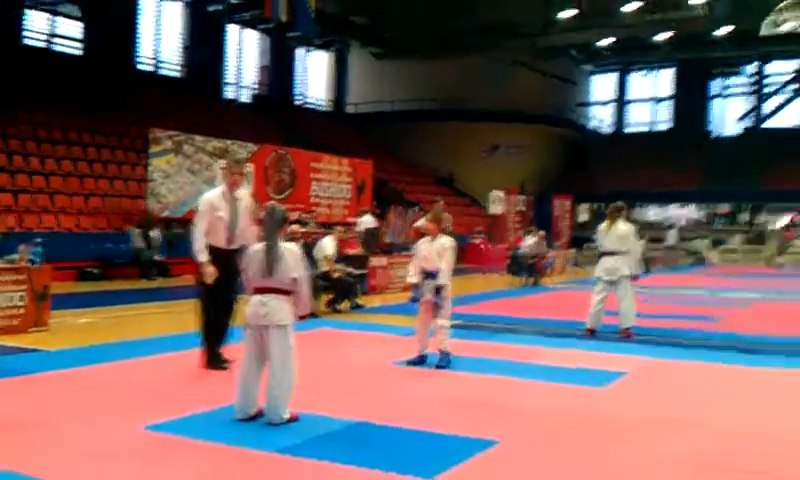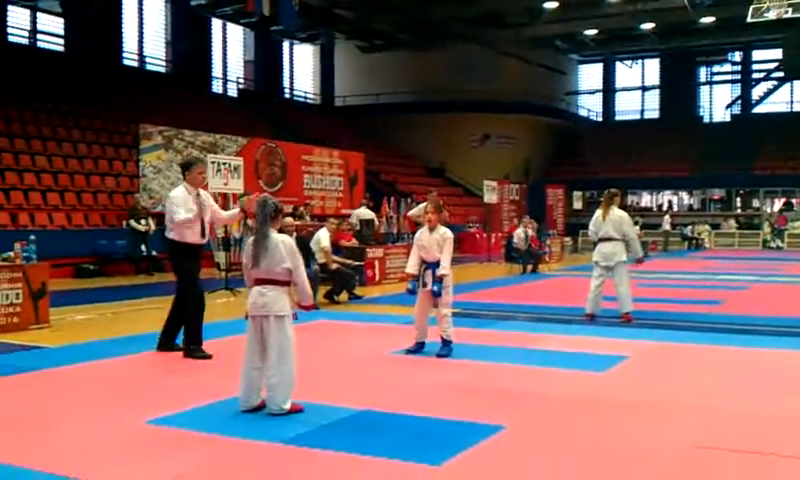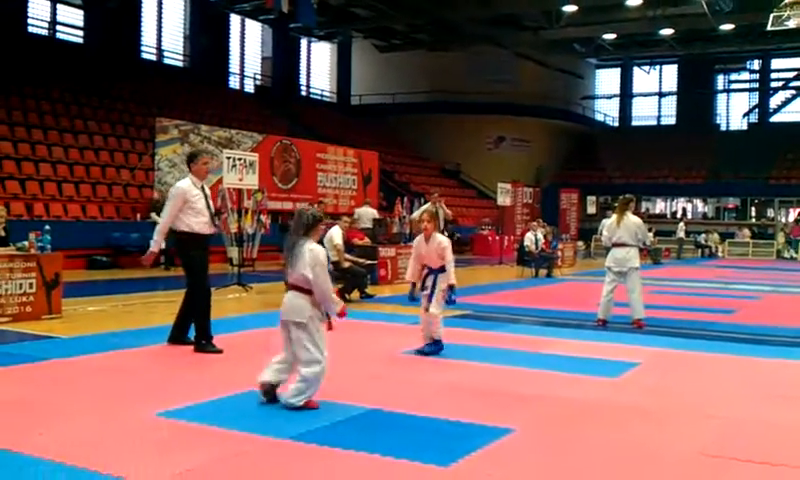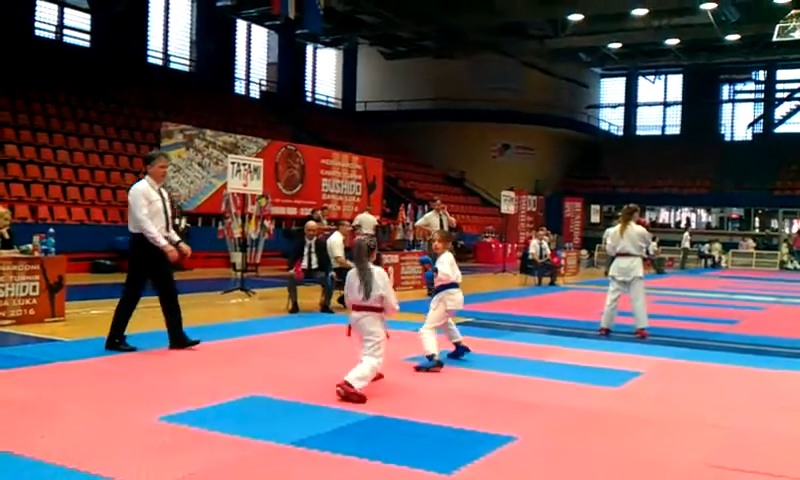
dt=0.7s
person 1, frame 1
left shoulder: (245, 200)
right shoulder: (210, 198)
left elbow: (248, 228)
right elbow: (199, 232)
right wrist: (203, 262)
left hip: (231, 255)
right hip: (211, 256)
left knee: (227, 304)
right knee: (212, 304)
left ankle: (214, 348)
right ankle: (212, 354)
person 1, frame 2
left shoulder: (204, 196)
right shoulder: (178, 196)
left elbow: (220, 218)
right elbow: (178, 220)
left wrist: (242, 209)
right wrist: (195, 215)
left hip: (195, 251)
right hip: (180, 251)
left knee: (184, 296)
right knee: (195, 296)
left ankle: (167, 340)
right ankle: (192, 346)
person 1, frame 3
left shoulder: (204, 189)
right shoulder: (182, 188)
right elbow: (166, 219)
right wrist: (154, 248)
left hip: (202, 243)
right hip: (189, 243)
left knee: (196, 290)
right knee: (202, 290)
left ankle: (178, 334)
right ankle: (203, 340)
person 1, frame 4
left shoulder: (161, 192)
right shoulder: (139, 190)
right elbow: (144, 222)
left wrist: (178, 242)
right wrist: (165, 245)
left hip: (159, 247)
right hip: (143, 246)
left knee: (169, 291)
right knee: (132, 293)
left ankle: (177, 337)
right ankle: (115, 338)
person 2, frame 1
left shoulder: (254, 251)
right shoulder: (291, 251)
left elbow: (248, 283)
right elbow: (301, 285)
right wrist: (303, 309)
left hip: (256, 308)
right hip: (279, 310)
left knee: (252, 361)
right knee: (280, 362)
left ankle: (245, 408)
right ankle: (278, 412)
person 2, frame 2
left shoulder: (251, 242)
right shoulder: (285, 242)
left elbow: (247, 275)
right elbow: (299, 274)
right wrist: (306, 300)
left hip: (255, 299)
right hip: (277, 300)
left knee: (254, 353)
right knee: (280, 353)
left ankle: (250, 400)
right ankle: (279, 403)
person 2, frame 3
left shoulder: (295, 246)
right shoulder: (316, 251)
right elbow: (322, 288)
left wrist: (329, 304)
right wrist: (337, 307)
left hip: (291, 302)
right hip: (306, 306)
left knee: (292, 351)
right knee: (315, 357)
left ankle: (269, 383)
right ankle: (297, 398)
person 2, frame 4
left shoulder: (351, 273)
right shoulder: (379, 273)
left elbow: (348, 299)
right elbow: (391, 305)
right wrist: (383, 307)
left hip: (356, 316)
right hip: (372, 318)
right knee: (372, 358)
left ankle: (370, 373)
right ankle: (348, 385)
person 3, frame 1
left shoulder: (447, 243)
right shoulder: (422, 243)
left elbow: (446, 268)
right elbow: (416, 265)
left wrist: (439, 288)
right wrist: (415, 286)
left hip: (439, 285)
right hip: (425, 284)
left knee: (441, 320)
right knee: (422, 321)
left ankle: (445, 354)
right ankle: (422, 354)
person 3, frame 2
left shoulder: (446, 234)
right shoulder: (420, 234)
left elbow: (446, 258)
right elbow: (415, 255)
left wrist: (440, 279)
right wrist: (413, 277)
left hip: (440, 274)
right hip: (425, 273)
left knee: (444, 310)
right knee: (420, 310)
left ankle: (446, 343)
right ankle: (420, 341)
person 3, frame 3
left shoulder: (442, 241)
right shoulder: (418, 242)
left elbow: (449, 265)
right elbow: (415, 264)
left wrist: (451, 288)
right wrist: (413, 285)
left hip: (442, 278)
right hip: (429, 277)
left knee: (433, 311)
right knee: (424, 311)
left ankle: (437, 342)
right ankle: (429, 342)
person 3, frame 4
left shoulder: (445, 258)
right shoulder: (446, 257)
left elbow: (446, 275)
right elbow: (455, 276)
left wrist: (432, 269)
right wrist: (433, 275)
left hip: (446, 297)
right hip: (452, 296)
left knee: (427, 329)
right knee: (444, 321)
left ankle: (433, 360)
right ankle: (459, 346)
person 4, frame 1
left shoulder: (603, 227)
right shoulder: (627, 228)
right elbow: (632, 251)
right wrist: (634, 270)
left hip: (605, 263)
right hip: (620, 264)
left knee: (598, 296)
right knee: (624, 297)
left ankle: (591, 326)
right ankle: (625, 328)
person 4, frame 2
left shoulder: (598, 214)
right shoulder: (622, 215)
left elbow: (592, 233)
right elbow: (631, 236)
right wrist: (638, 254)
left hip: (601, 249)
right hip: (616, 249)
left knee: (596, 281)
right knee: (622, 282)
left ankle: (590, 311)
right ankle: (626, 312)
person 4, frame 3
left shoulder: (612, 220)
right shoulder: (636, 221)
left elbow: (605, 240)
right elbow: (644, 238)
left hip: (615, 255)
right hip: (630, 255)
left knee: (609, 287)
right knee: (634, 288)
left ankle: (602, 317)
right ankle: (637, 318)
person 4, frame 4
left shoulder: (616, 229)
right shoulder: (640, 230)
left elbow: (609, 248)
right elbow: (648, 243)
left hip: (619, 264)
right hip: (634, 264)
left knee: (612, 296)
right knee: (638, 297)
left ankle: (605, 326)
right ankle: (640, 328)
